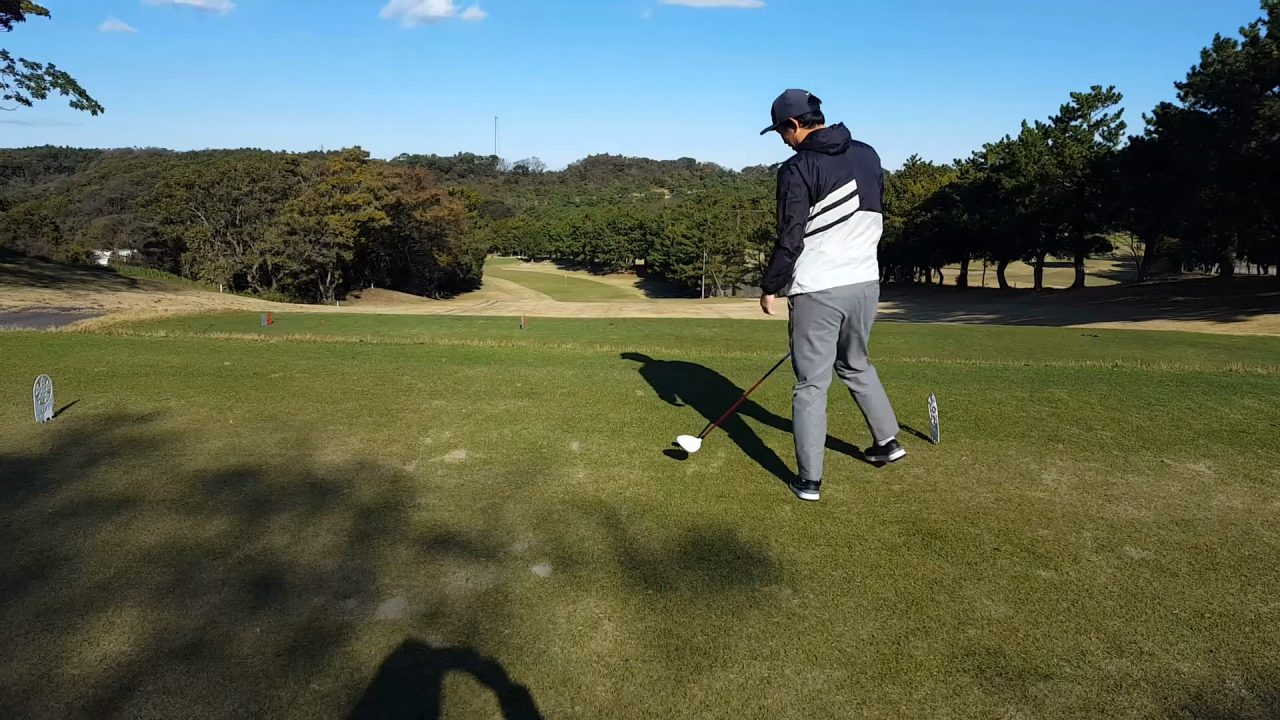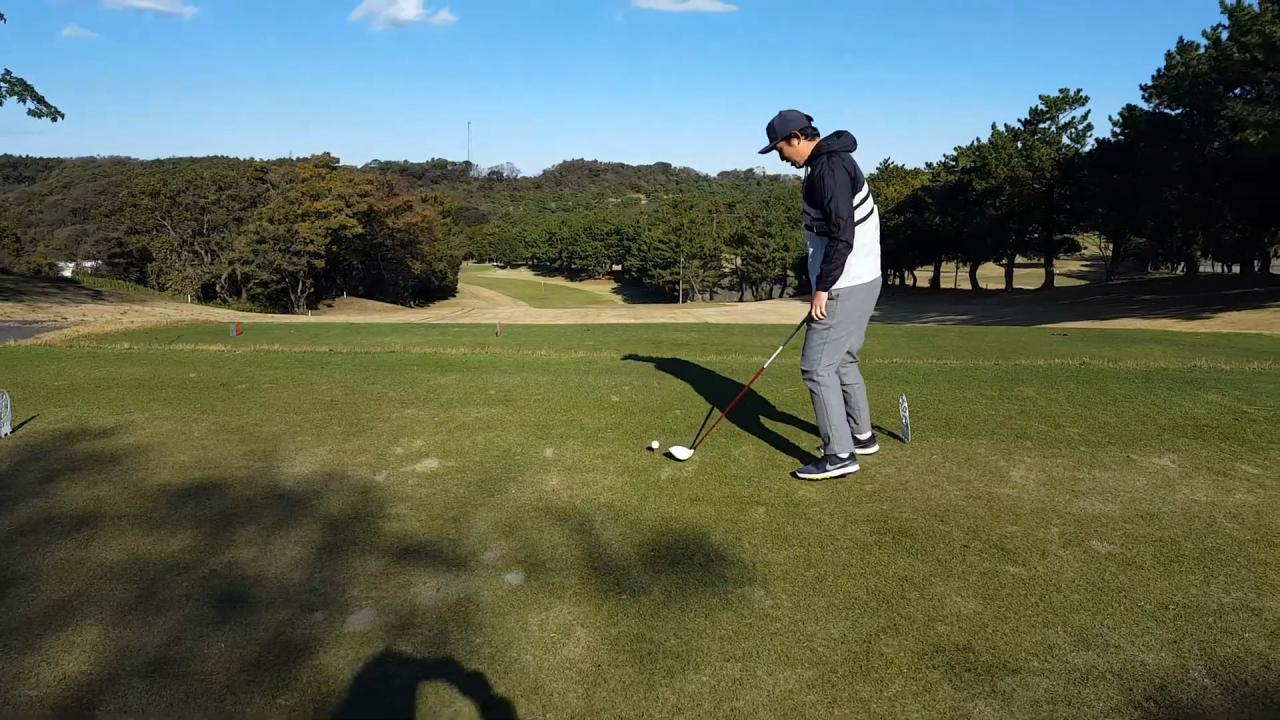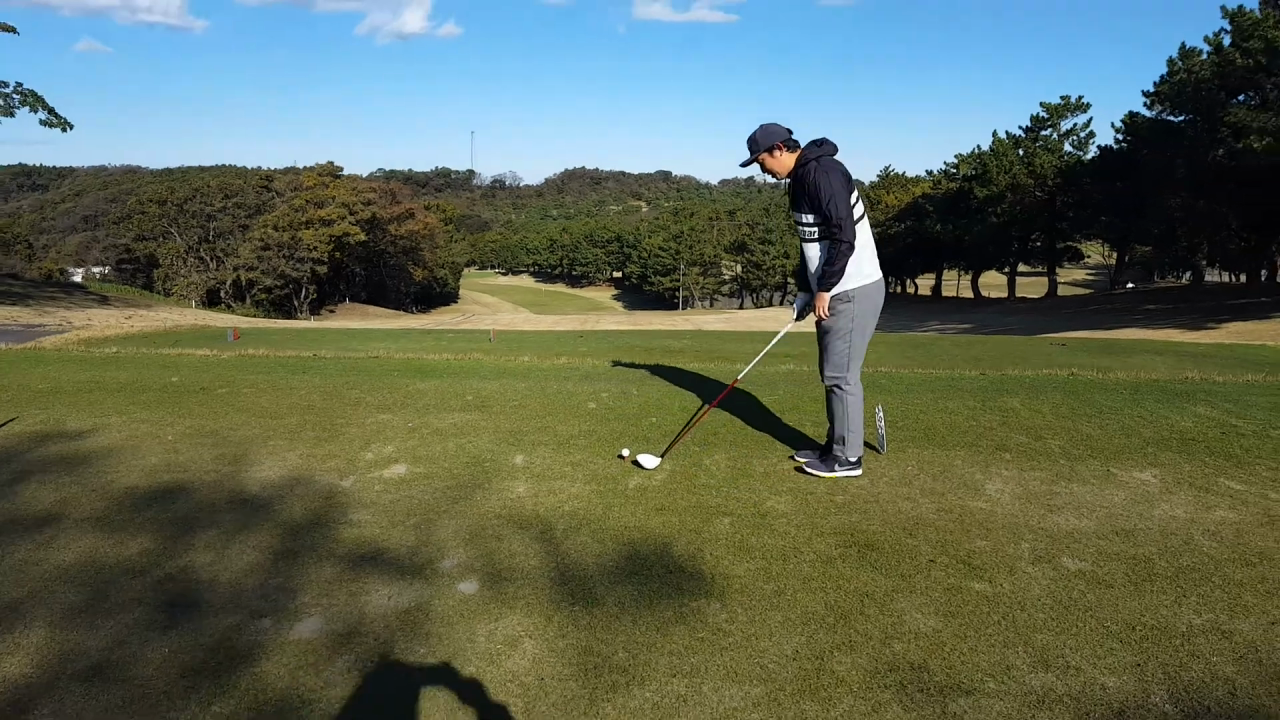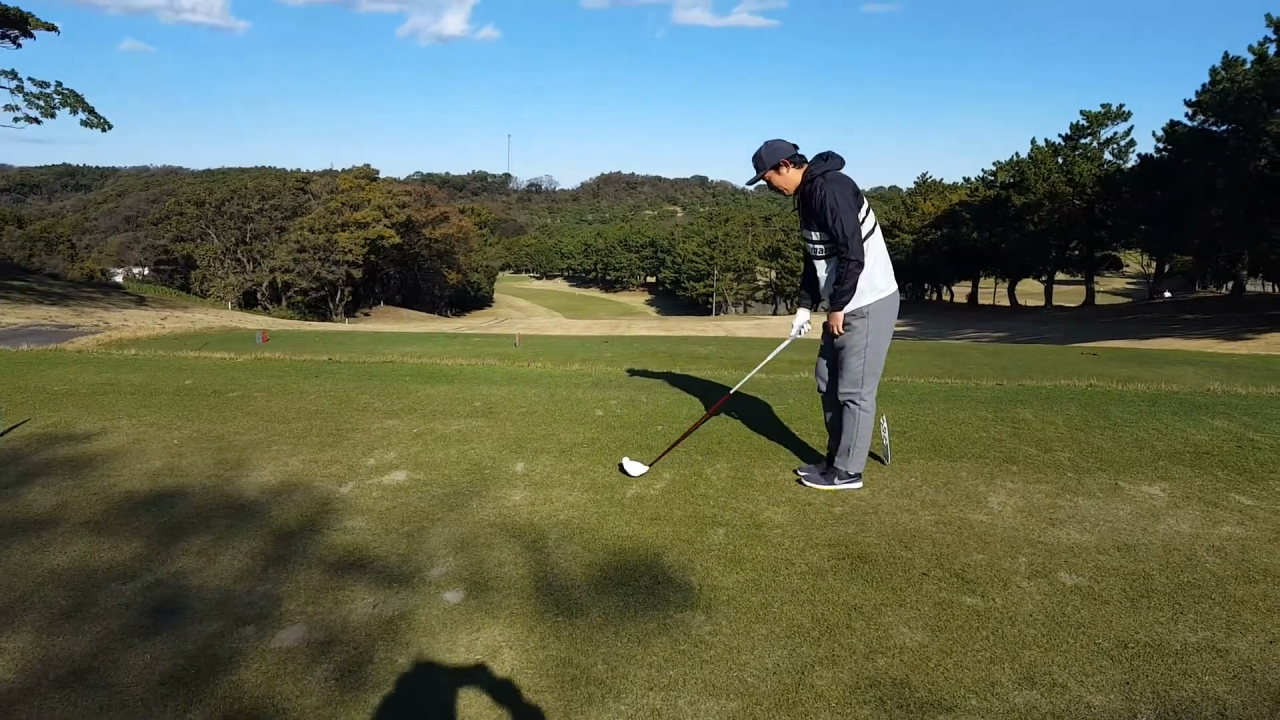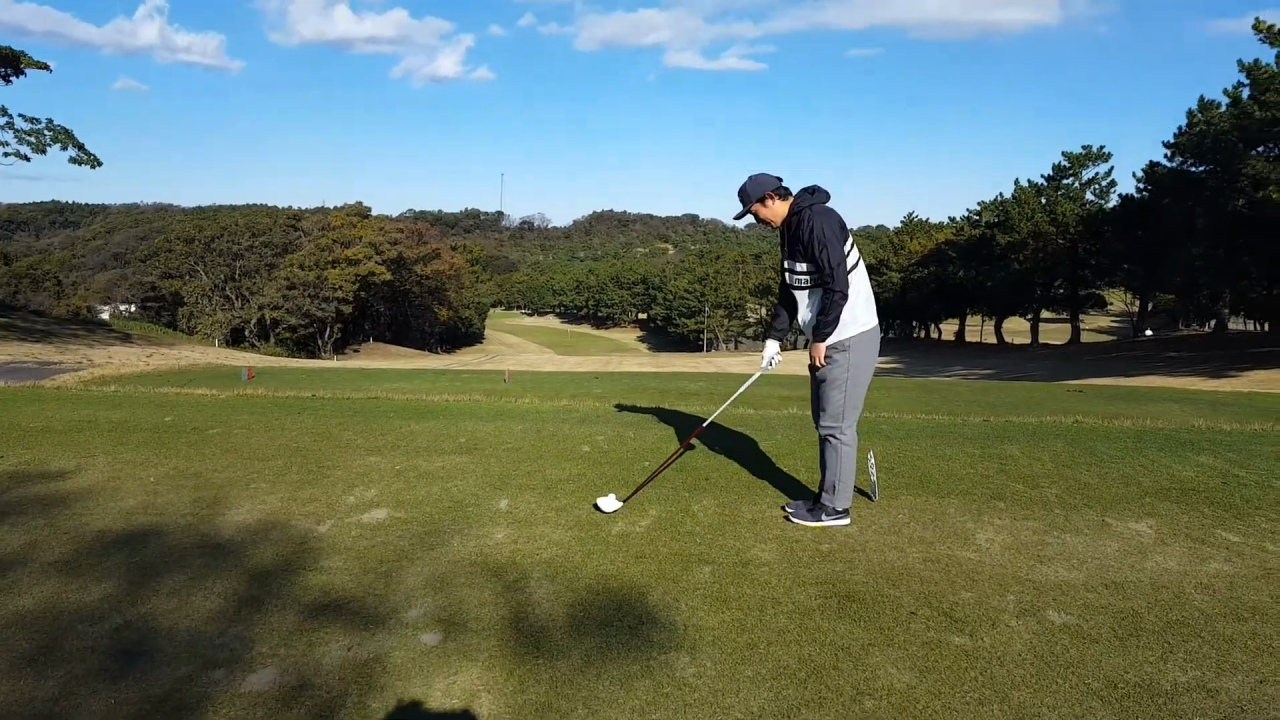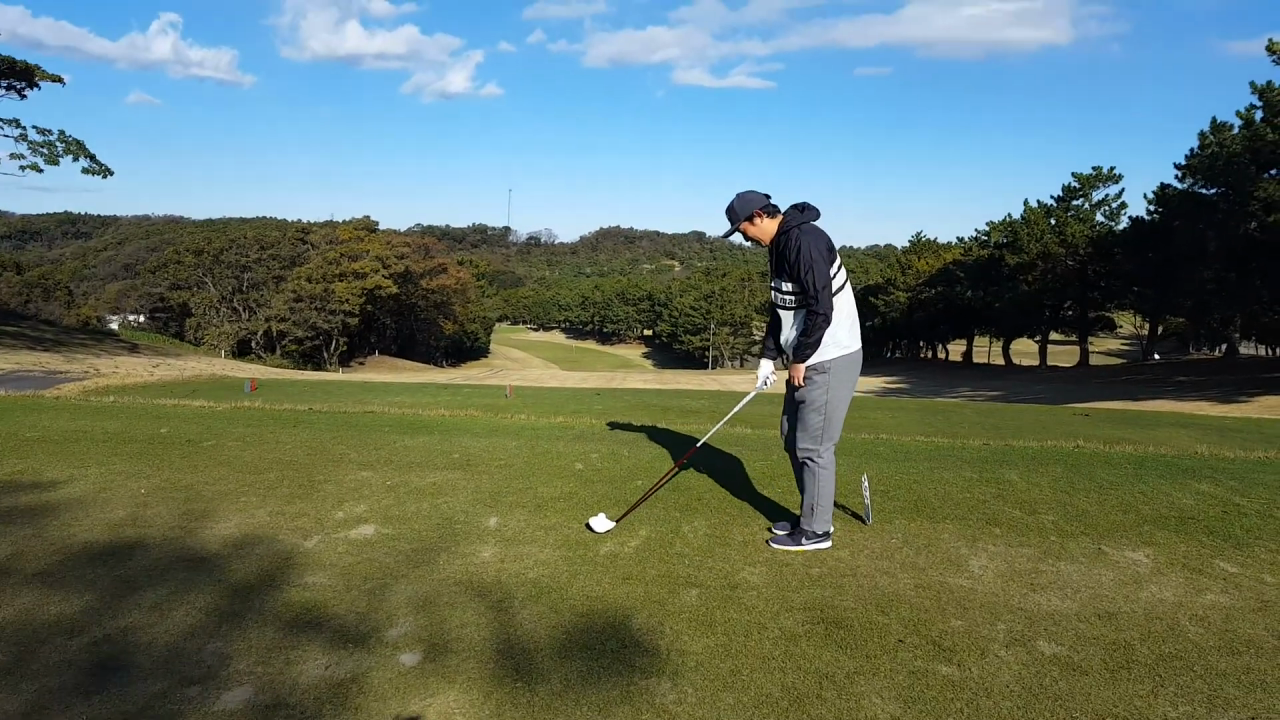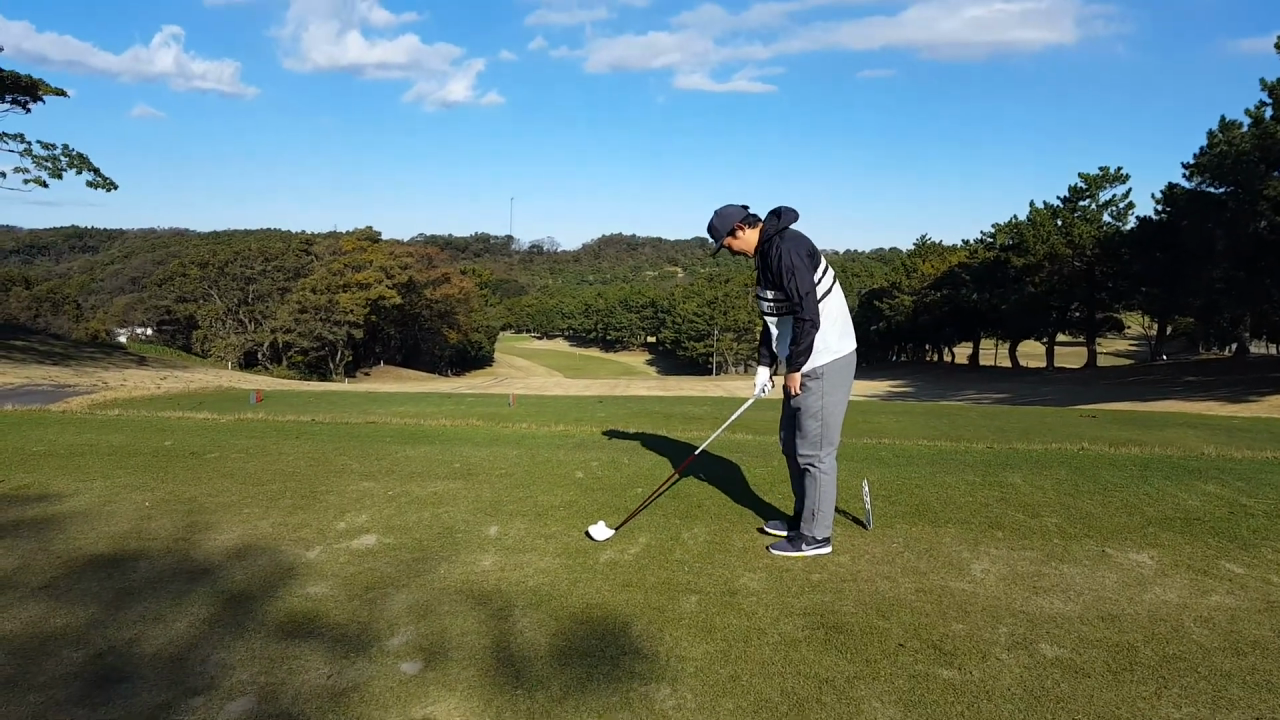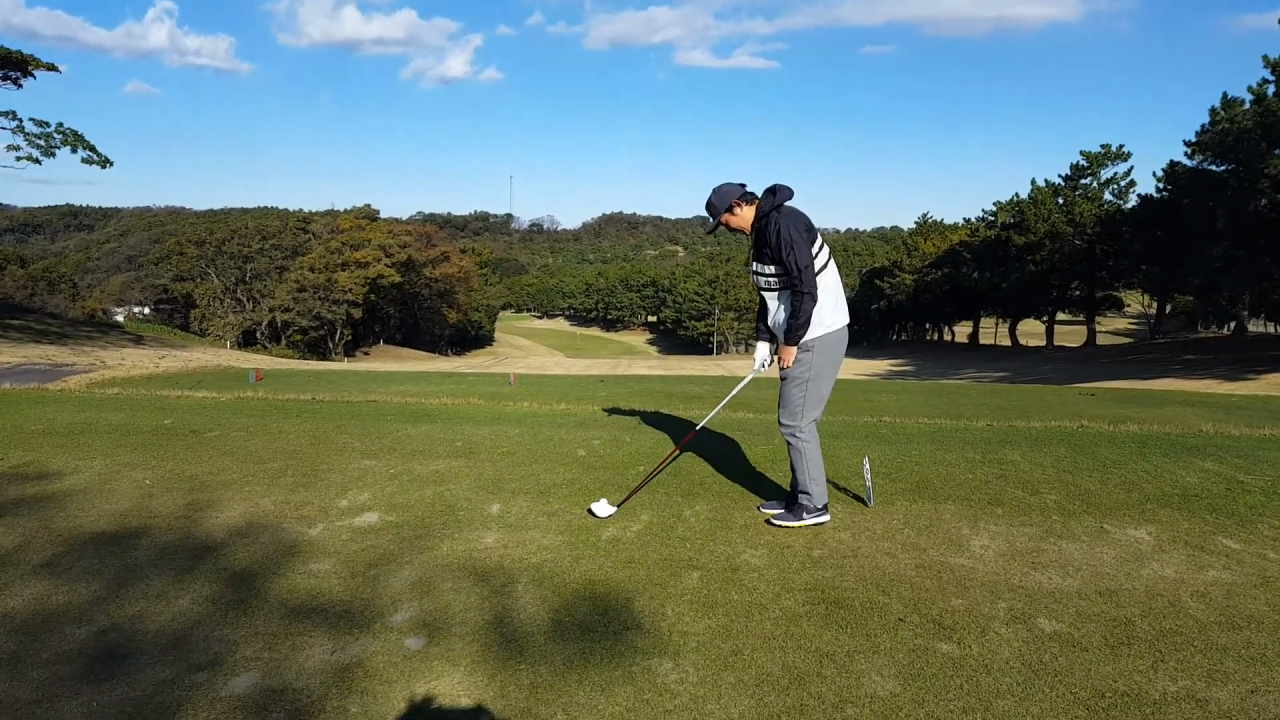
dt=0.4s
person 1, frame 1
left shoulder: (796, 169)
right shoulder: (867, 155)
left elbow: (789, 239)
right elbow: (874, 222)
left wrist: (770, 288)
left hip: (817, 291)
right hip: (864, 284)
left knee: (811, 386)
right knee: (856, 365)
left ankle: (810, 479)
right ankle: (887, 440)
person 1, frame 2
left shoulder: (829, 169)
right shoulder: (834, 163)
left elbow: (841, 236)
left wrist: (821, 289)
right wrist: (824, 284)
left hip: (845, 286)
right hip: (860, 280)
left knee: (818, 367)
right knee: (842, 361)
left ankle: (840, 454)
right ankle: (862, 435)
person 1, frame 3
left shoulder: (823, 172)
right shoulder: (800, 181)
left elbow: (844, 238)
left wrist: (824, 289)
right wrist: (806, 290)
left hip: (853, 289)
right hip: (836, 289)
left knee: (841, 373)
right knee: (834, 372)
left ankle: (847, 457)
right ankle: (836, 444)
person 1, frame 4
left shoulder: (831, 189)
right shoulder: (807, 195)
left elbow: (853, 255)
right elbow: (814, 257)
left wrist: (837, 308)
right wrist: (806, 306)
left hip: (867, 303)
right hip: (845, 303)
left knee: (855, 390)
right knee: (828, 380)
left ankle: (848, 470)
right ankle: (837, 456)
person 1, frame 5
left shoulder: (818, 221)
right shoulder: (790, 230)
left elbow: (838, 287)
right elbow: (788, 290)
left wrist: (819, 338)
right wrist: (774, 339)
left hip: (848, 336)
right hip: (830, 337)
left knee: (836, 424)
right knee: (826, 421)
left ankle: (835, 507)
right ankle: (826, 496)
person 1, frame 6
left shoulder: (806, 241)
right shoulder: (780, 246)
left elbow: (821, 310)
right elbow: (781, 308)
left wrist: (799, 359)
right wrist: (768, 357)
left hip: (829, 358)
right hip: (810, 357)
left knee: (814, 446)
right knee: (794, 439)
left ankle: (815, 530)
right ankle: (814, 515)
person 1, frame 7
left shoulder: (787, 249)
right shoulder: (767, 252)
left elbow: (808, 316)
right elbow: (775, 315)
left wrist: (793, 367)
right wrist: (765, 365)
left hip: (823, 361)
right hip: (805, 362)
left knee: (814, 451)
right knee: (792, 443)
left ankle: (815, 535)
right ankle: (802, 519)
person 1, frame 8
left shoulder: (784, 224)
right shoulder: (763, 230)
left elbow: (806, 288)
right elbow: (770, 292)
left wrist: (790, 341)
right wrist: (764, 341)
left hip: (816, 336)
right hip: (800, 336)
left knee: (796, 420)
right knee: (792, 418)
left ankle: (813, 504)
right ankle: (800, 495)
